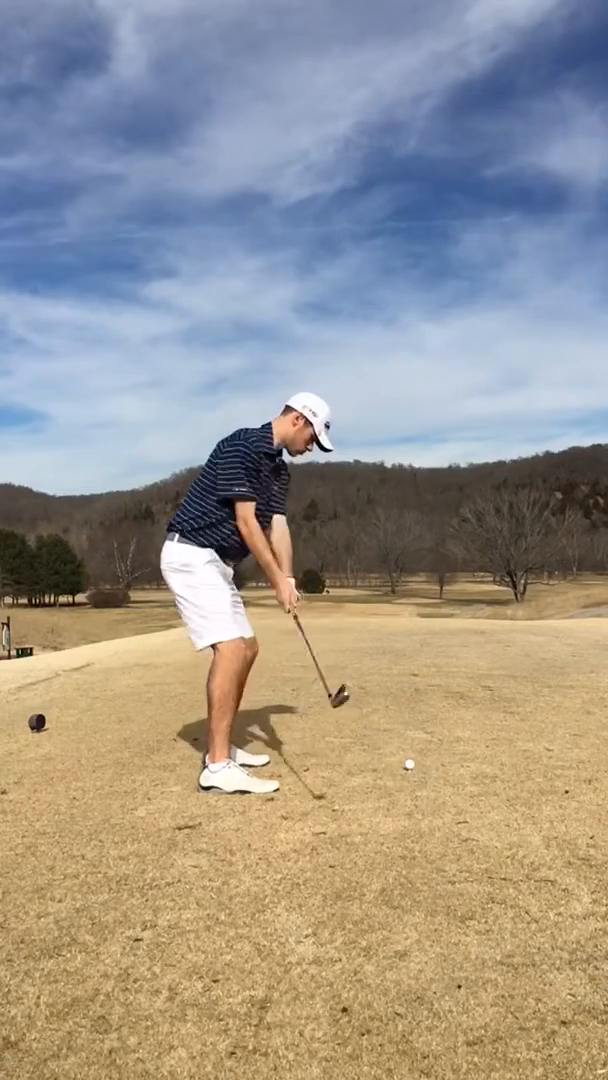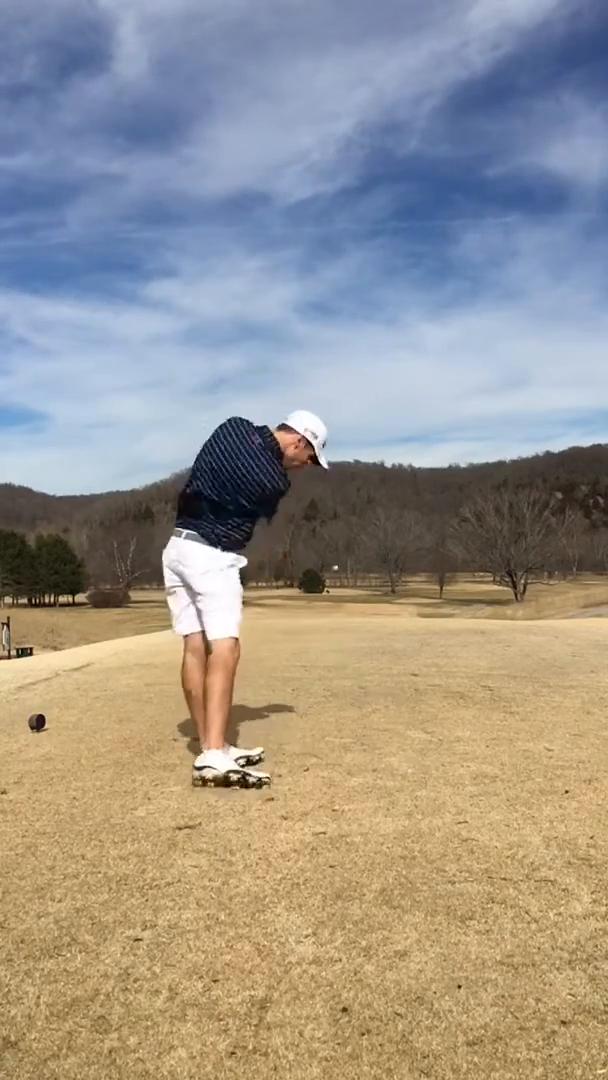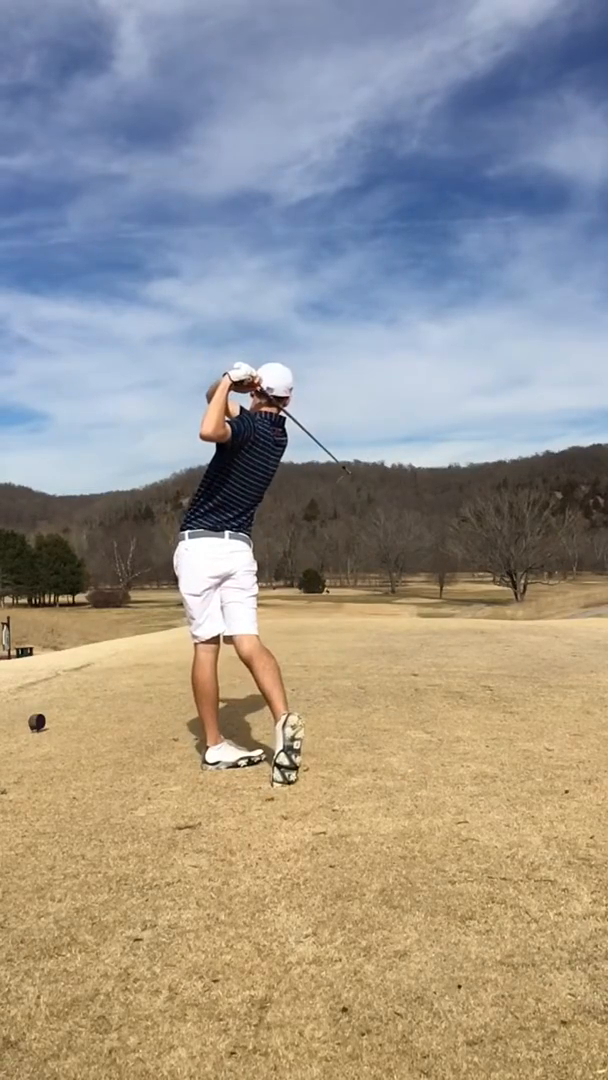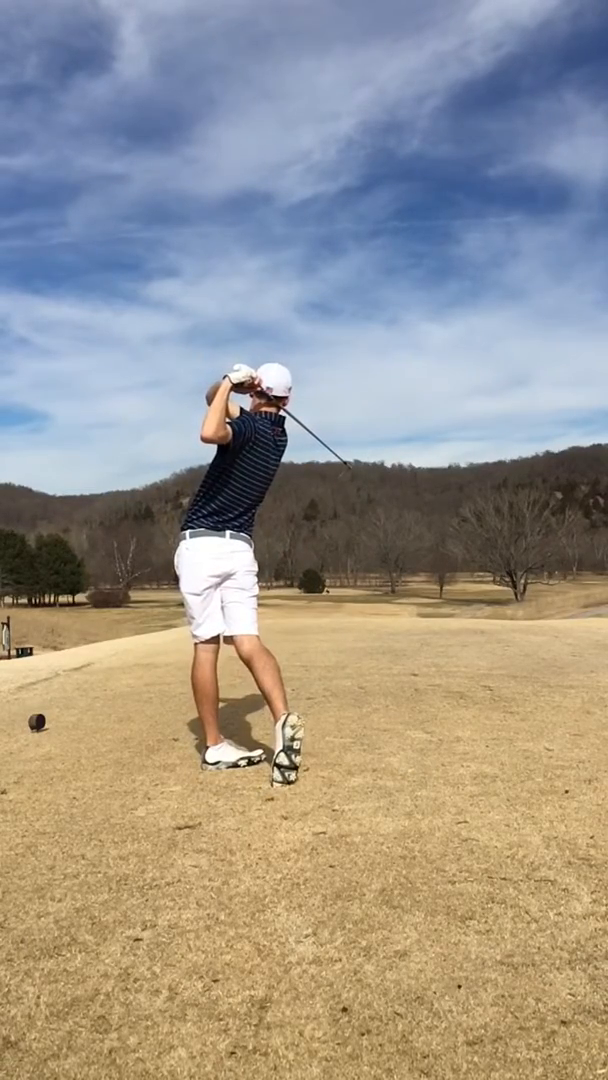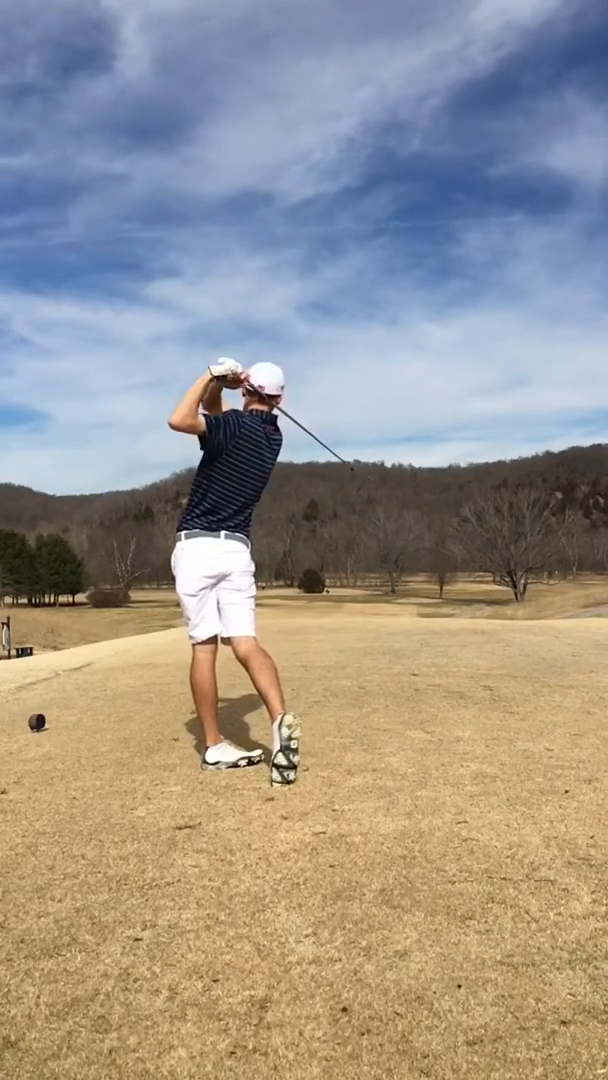
dt=1s
person 1, frame 1
left shoulder: (278, 469)
right shoulder: (244, 444)
left elbow: (279, 528)
right elbow: (245, 521)
left wrist: (287, 578)
right wrist: (278, 580)
left hip: (213, 561)
right hip: (191, 556)
left knee: (246, 649)
right knee: (231, 649)
left ankle: (221, 747)
right ankle: (219, 767)
person 1, frame 2
left shoulder: (236, 429)
right shoulder: (274, 481)
left hip: (181, 548)
right hip: (213, 557)
left knee: (196, 649)
right knee: (224, 649)
left ankle: (212, 742)
right ankle: (213, 754)
person 1, frame 3
left shoulder: (250, 425)
right shoulder: (279, 433)
left elbow: (209, 431)
right elbow: (216, 398)
left wrist: (230, 380)
right wrist: (229, 384)
left hip: (200, 547)
right hip: (238, 548)
left knee: (206, 645)
right knee: (249, 643)
left ankle: (214, 746)
right ankle: (284, 720)
person 1, frame 4
left shoulder: (250, 425)
right shoulder: (279, 434)
left elbow: (210, 433)
right elbow: (214, 398)
left wrist: (231, 382)
right wrist: (228, 386)
left hip: (202, 546)
right hip: (240, 548)
left knee: (206, 645)
right knee: (249, 643)
left ankle: (214, 746)
right ankle: (284, 719)
person 1, frame 5
left shoulder: (235, 425)
right shoulder: (274, 436)
left elbow: (180, 420)
right elbow: (211, 406)
left wrist: (211, 375)
right wrist: (217, 382)
left hip: (198, 547)
right hip: (236, 549)
left knee: (204, 646)
right knee: (246, 644)
left ankle: (214, 746)
right ankle: (281, 720)
